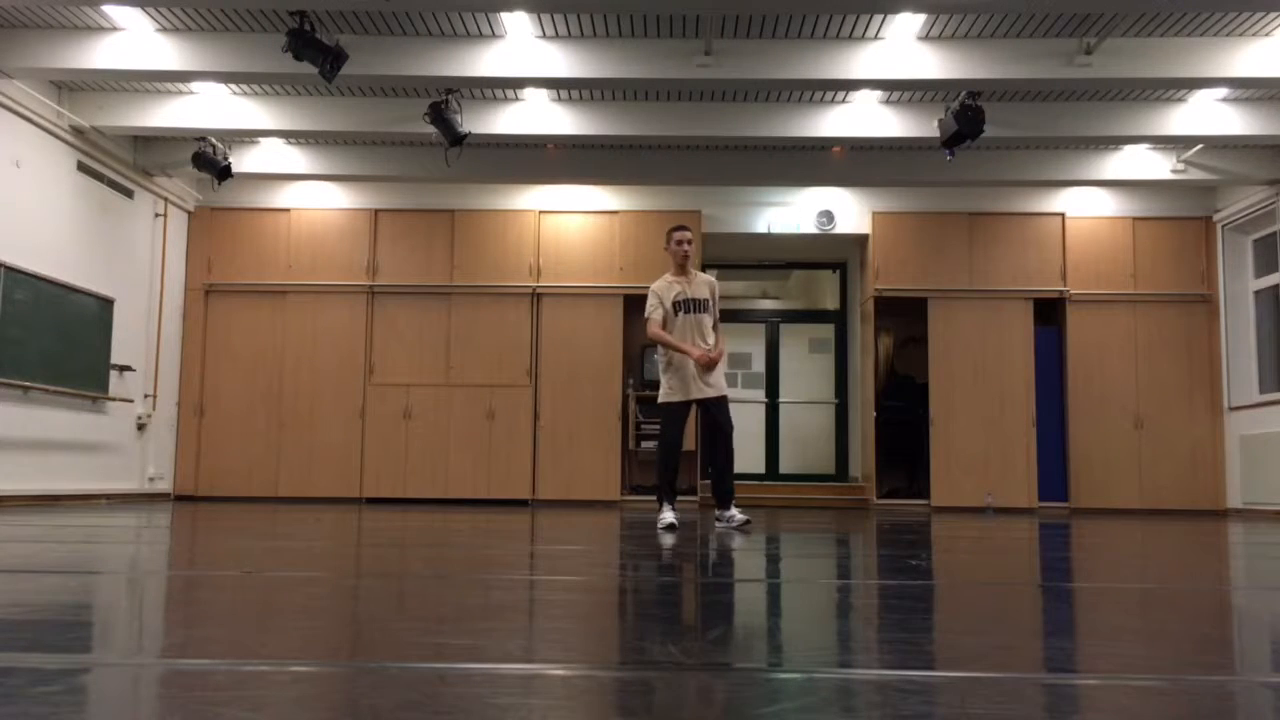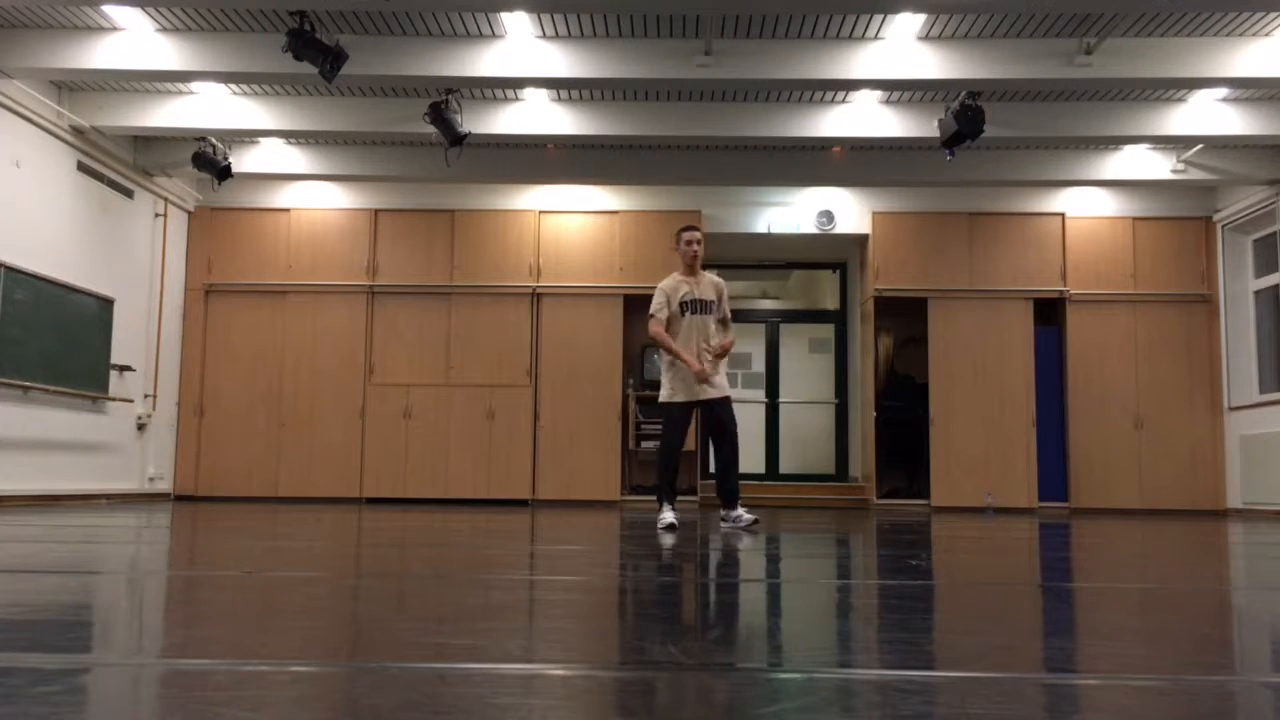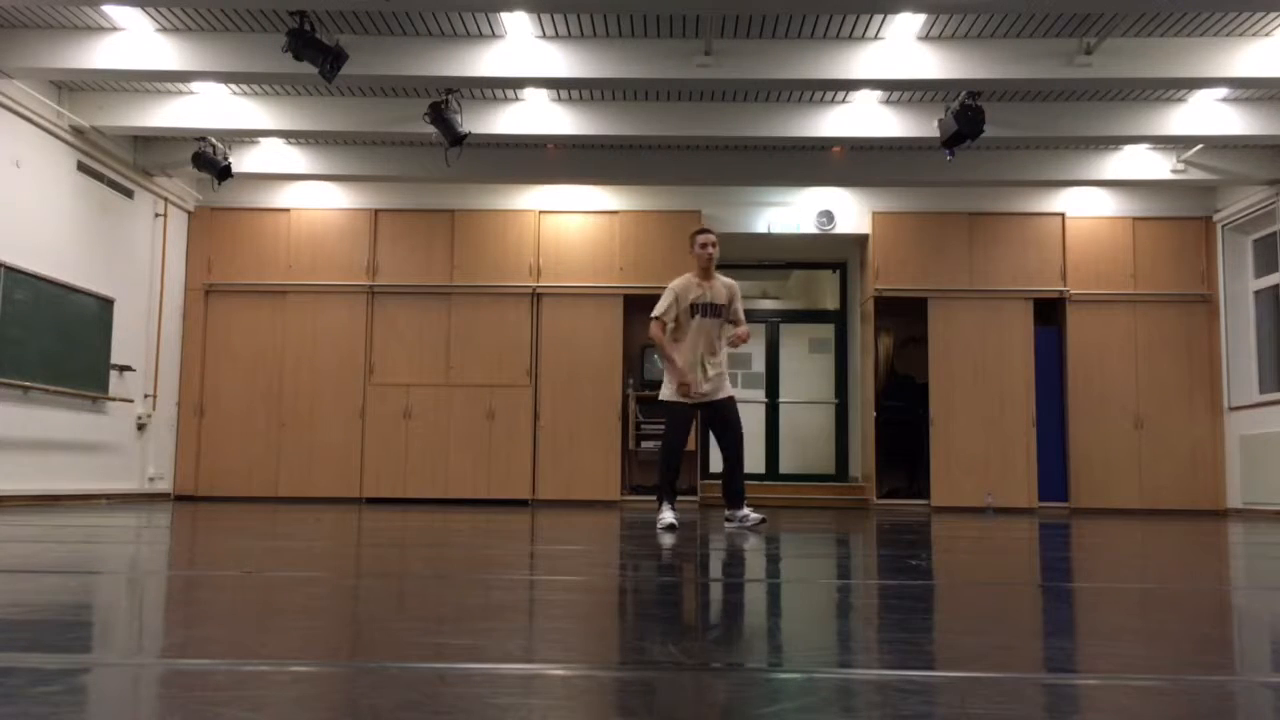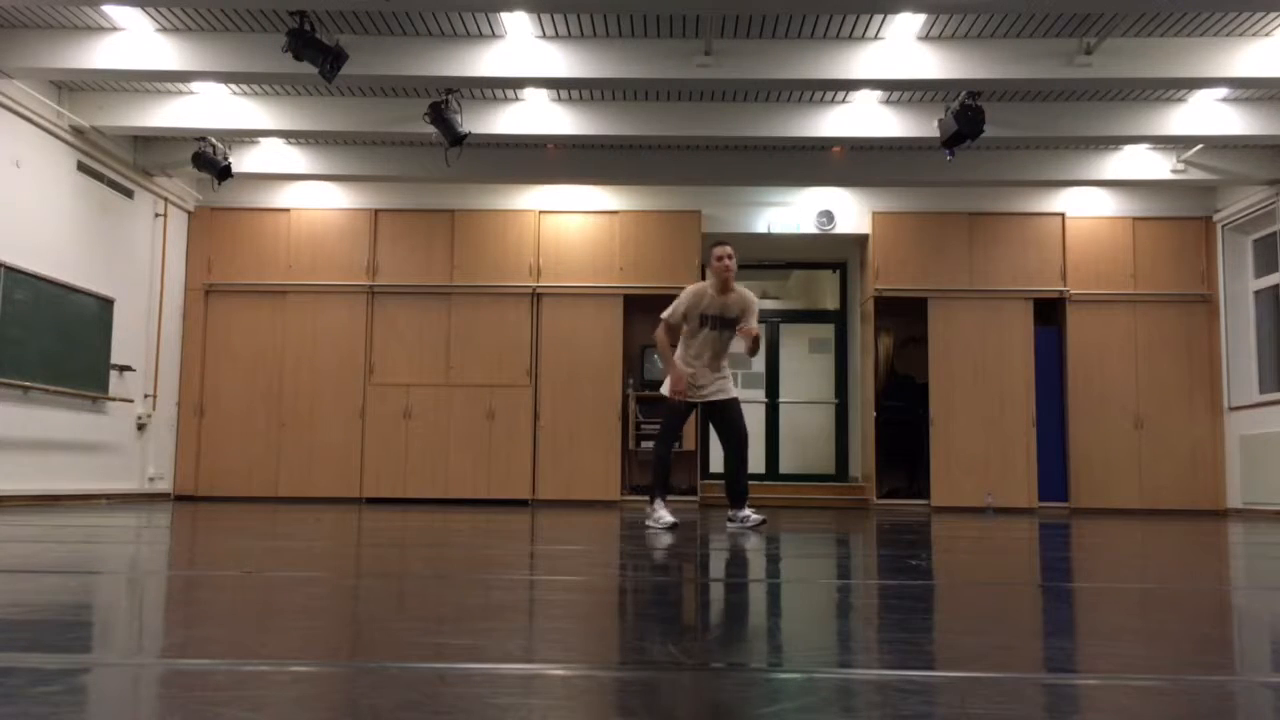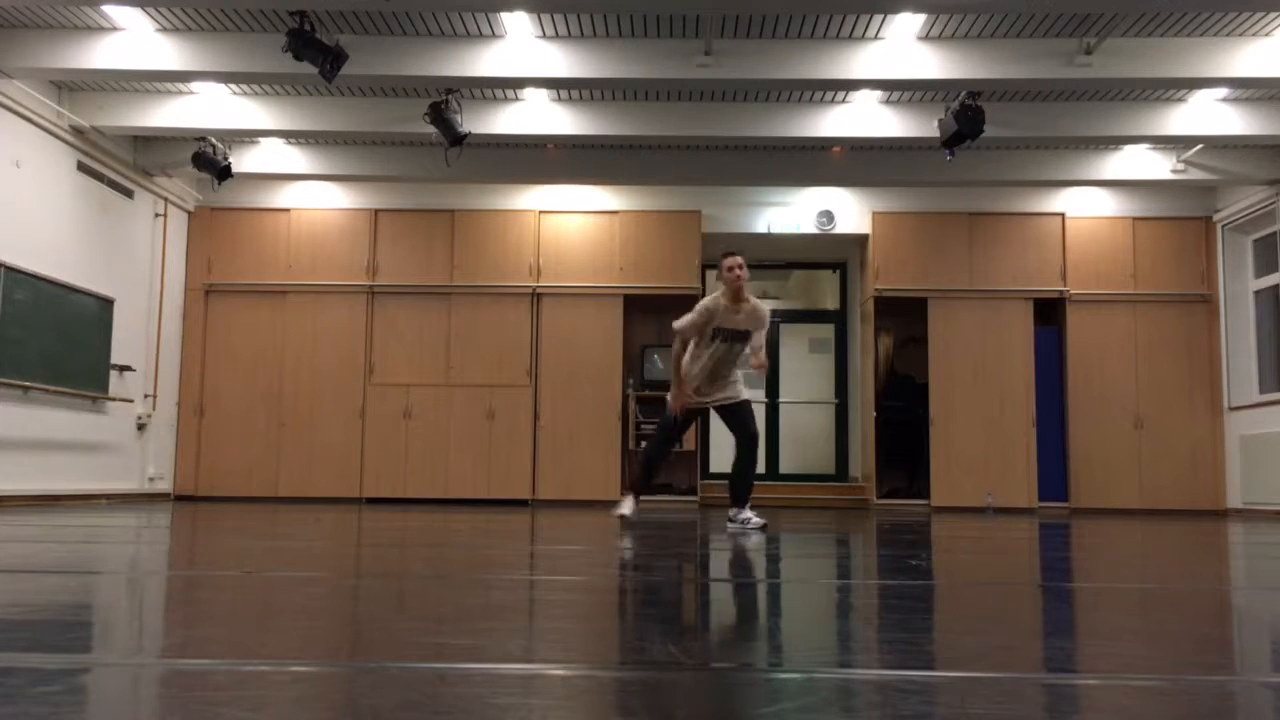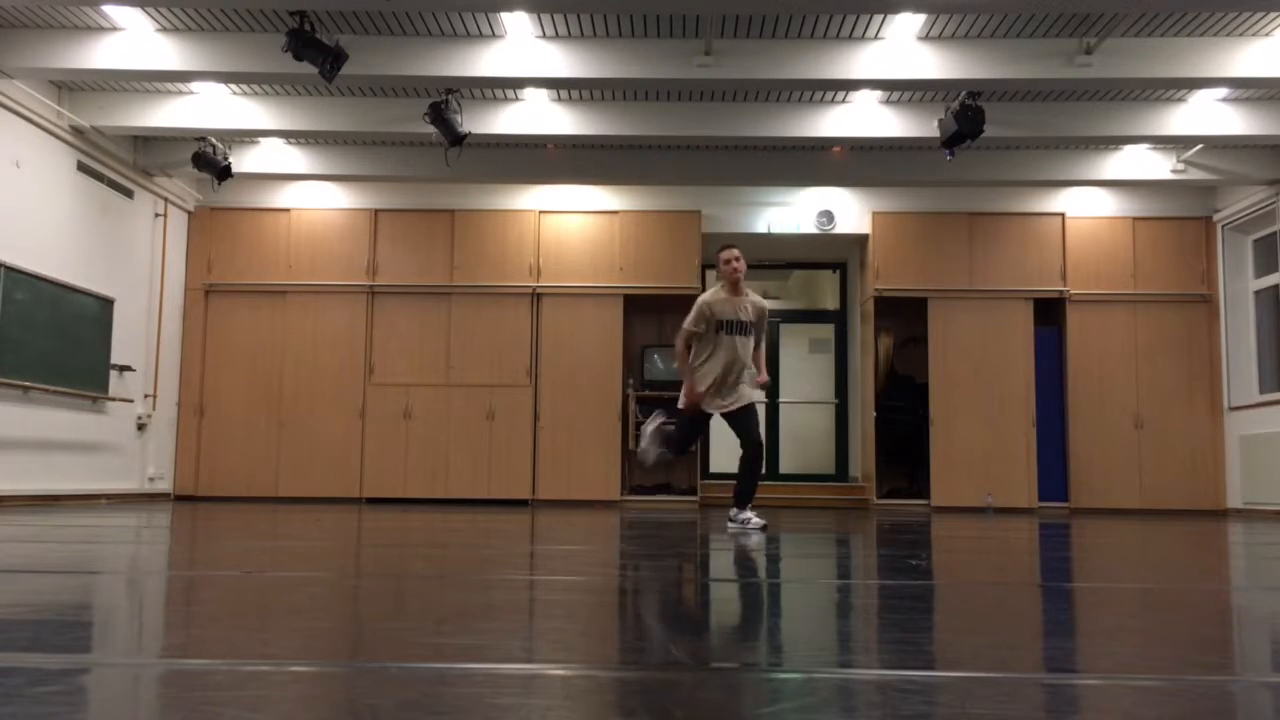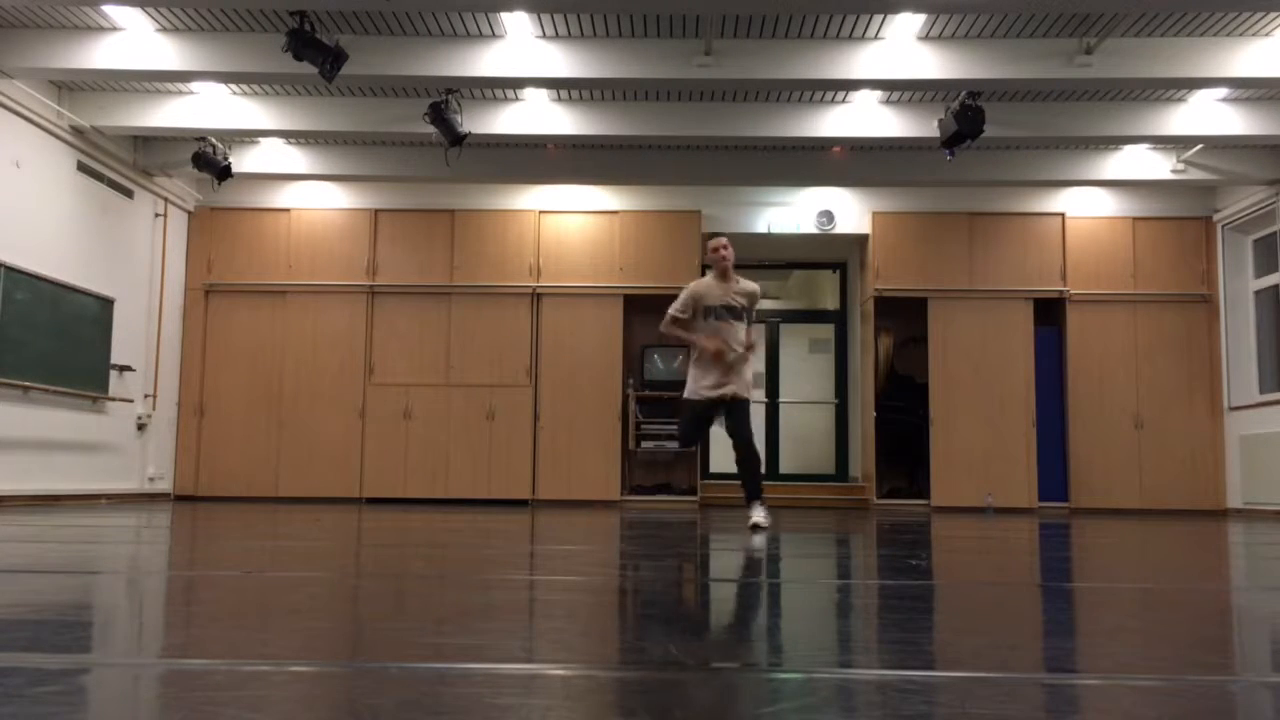
dt=0.1s
person 1, frame 1
left shoulder: (709, 284)
right shoulder: (660, 288)
right elbow: (653, 331)
left wrist: (719, 350)
right wrist: (690, 351)
left hip: (710, 378)
right hip: (675, 380)
left knee: (722, 438)
right knee: (670, 443)
left ankle: (725, 508)
right ankle: (667, 507)
person 1, frame 2
left shoulder: (717, 285)
right shoulder: (668, 287)
left elbow: (725, 324)
right elbow: (655, 330)
left wrist: (727, 342)
right wrist: (688, 360)
left hip: (713, 379)
right hip: (679, 380)
left knee: (727, 439)
right knee: (671, 443)
left ankle: (730, 508)
right ankle: (666, 507)
person 1, frame 3
left shoulder: (730, 288)
right shoulder: (679, 287)
left elbow: (739, 325)
right elbow: (655, 330)
left wrist: (742, 333)
right wrist: (678, 369)
left hip: (716, 380)
right hip: (681, 381)
left knee: (733, 439)
right knee: (674, 443)
left ankle: (735, 508)
right ankle: (666, 507)
person 1, frame 4
left shoulder: (747, 300)
right shoulder: (695, 294)
left elbow: (753, 350)
right elbow: (663, 331)
left wrist: (752, 336)
right wrist: (674, 374)
left hip: (718, 380)
right hip: (684, 379)
left knee: (737, 440)
right knee: (666, 440)
left ankle: (738, 509)
right ankle: (657, 505)
person 1, frame 5
left shoulder: (760, 312)
right shoulder: (709, 306)
left elbow: (757, 350)
right elbow: (680, 342)
left wrist: (760, 360)
right wrist: (678, 388)
left hip: (729, 388)
right hip: (692, 387)
left knee: (749, 439)
right knee: (662, 443)
left ankle: (739, 510)
right ankle: (632, 498)
person 1, frame 6
left shoulder: (759, 306)
right shoulder: (708, 301)
right elbow: (682, 342)
left wrist: (762, 371)
right wrist: (689, 385)
left hip: (738, 390)
right hip: (702, 387)
left knee: (754, 446)
right knee: (679, 446)
left ankle: (741, 510)
right ankle: (660, 430)
person 1, frame 7
left shoulder: (751, 290)
right shoulder: (697, 289)
right elbow: (667, 327)
left wrist: (751, 340)
right wrist: (701, 342)
left hip: (737, 379)
right hip: (703, 377)
left knee: (742, 439)
right knee: (688, 439)
left ankle: (755, 505)
